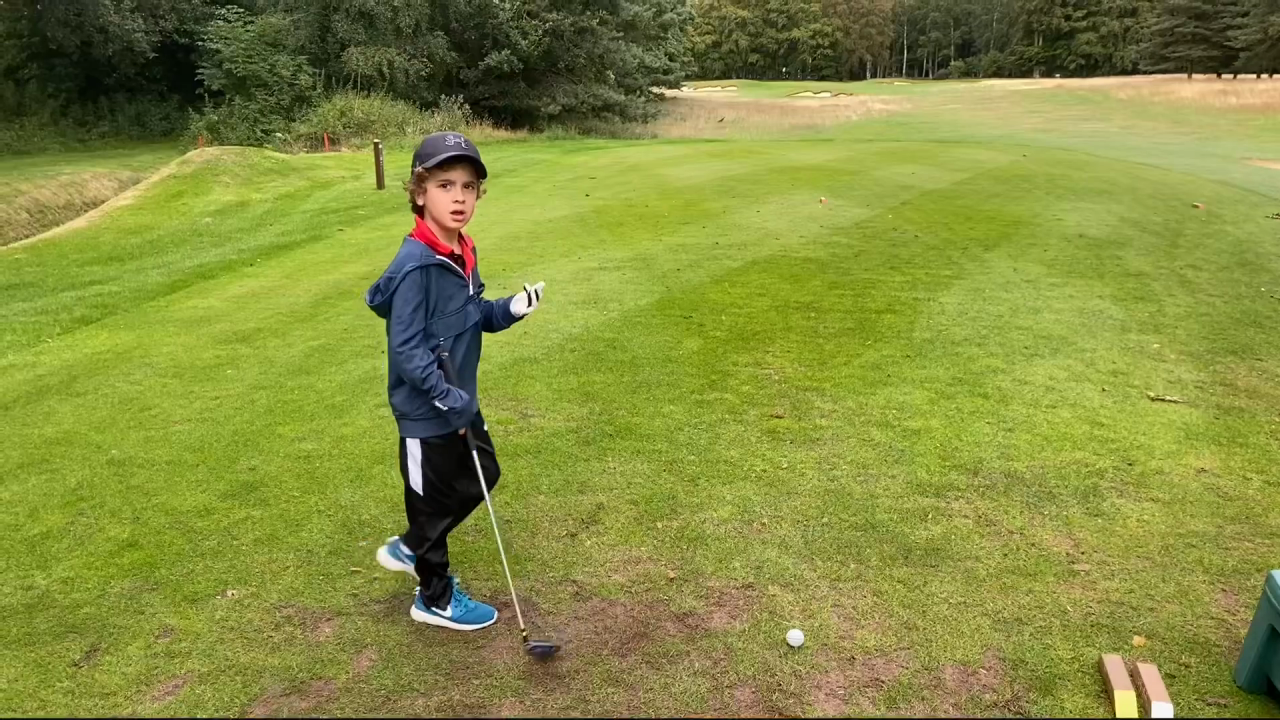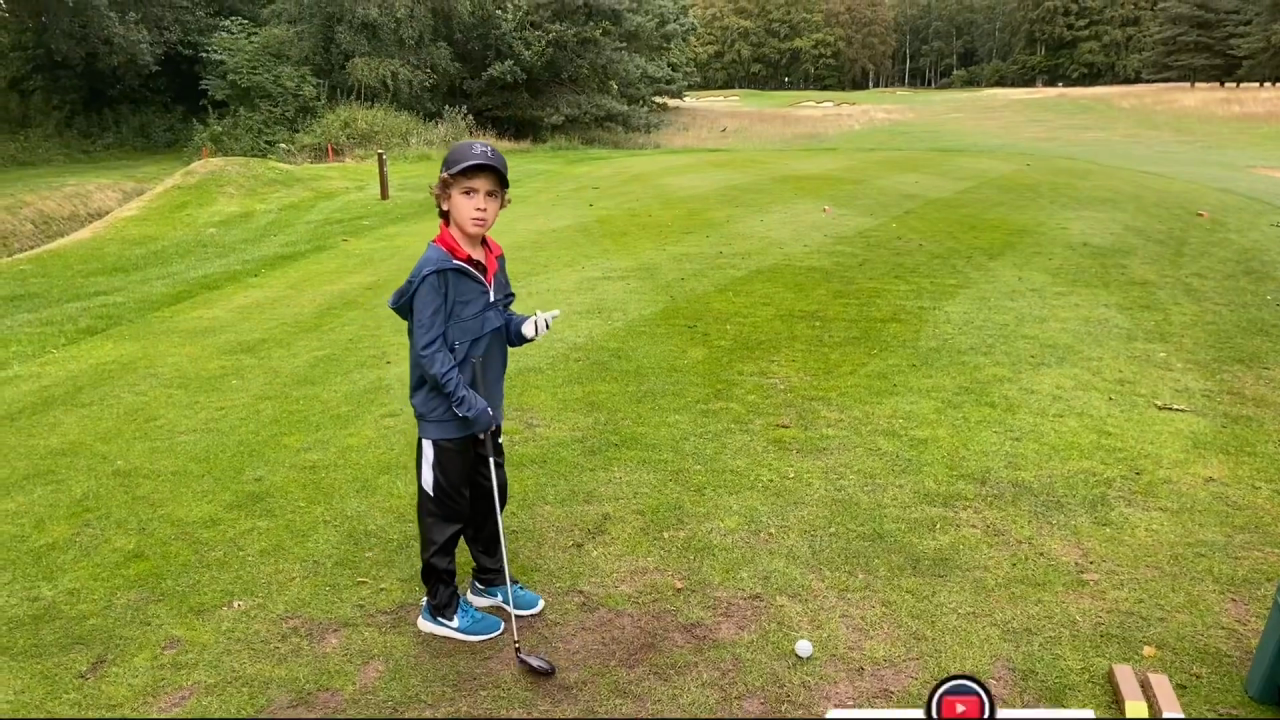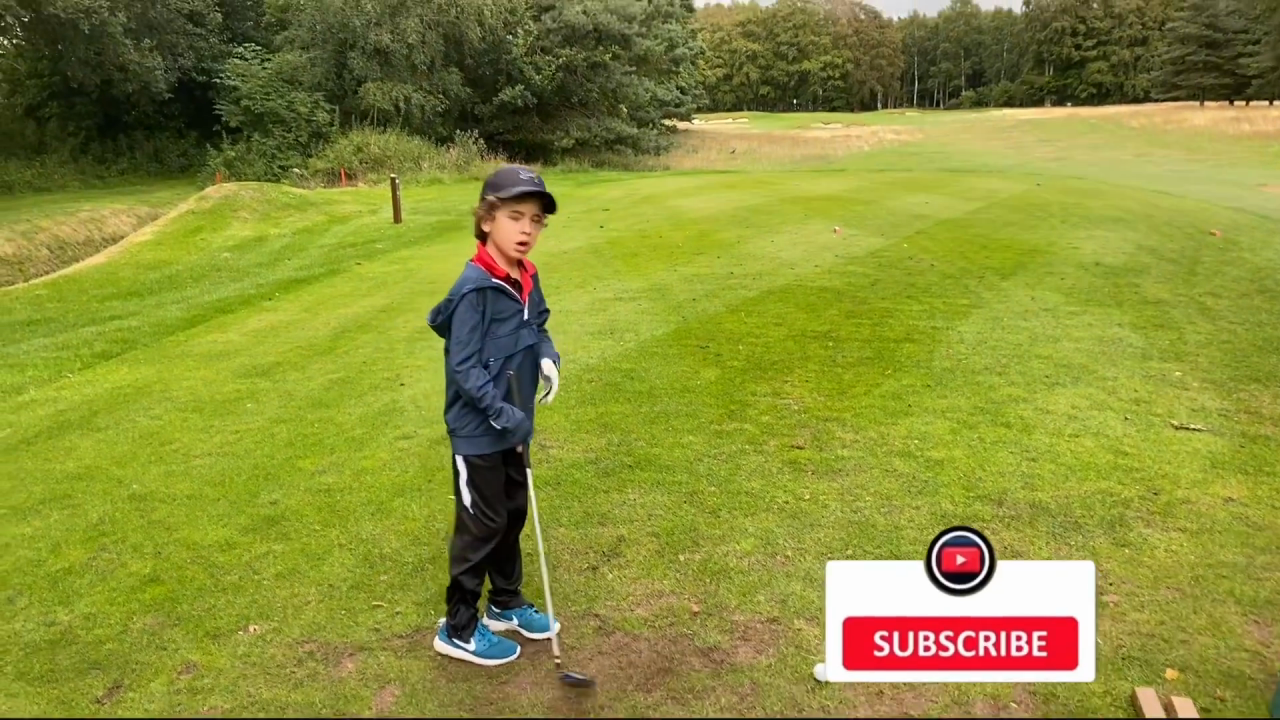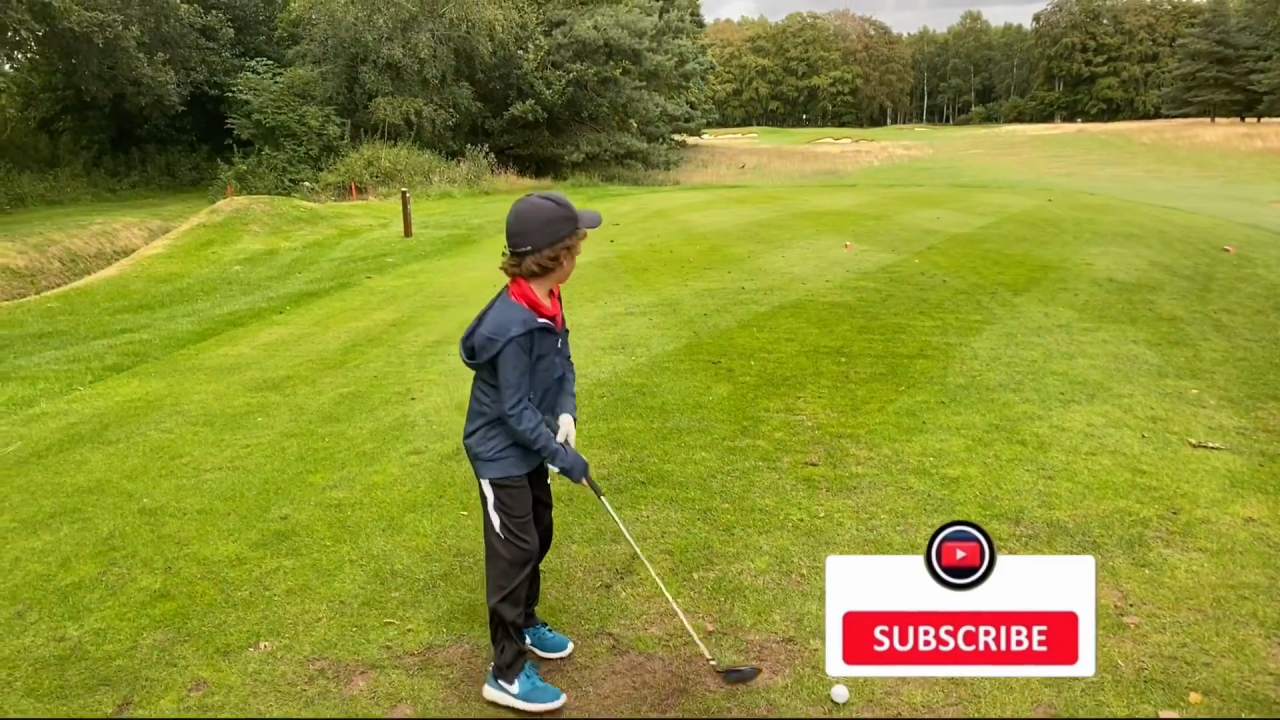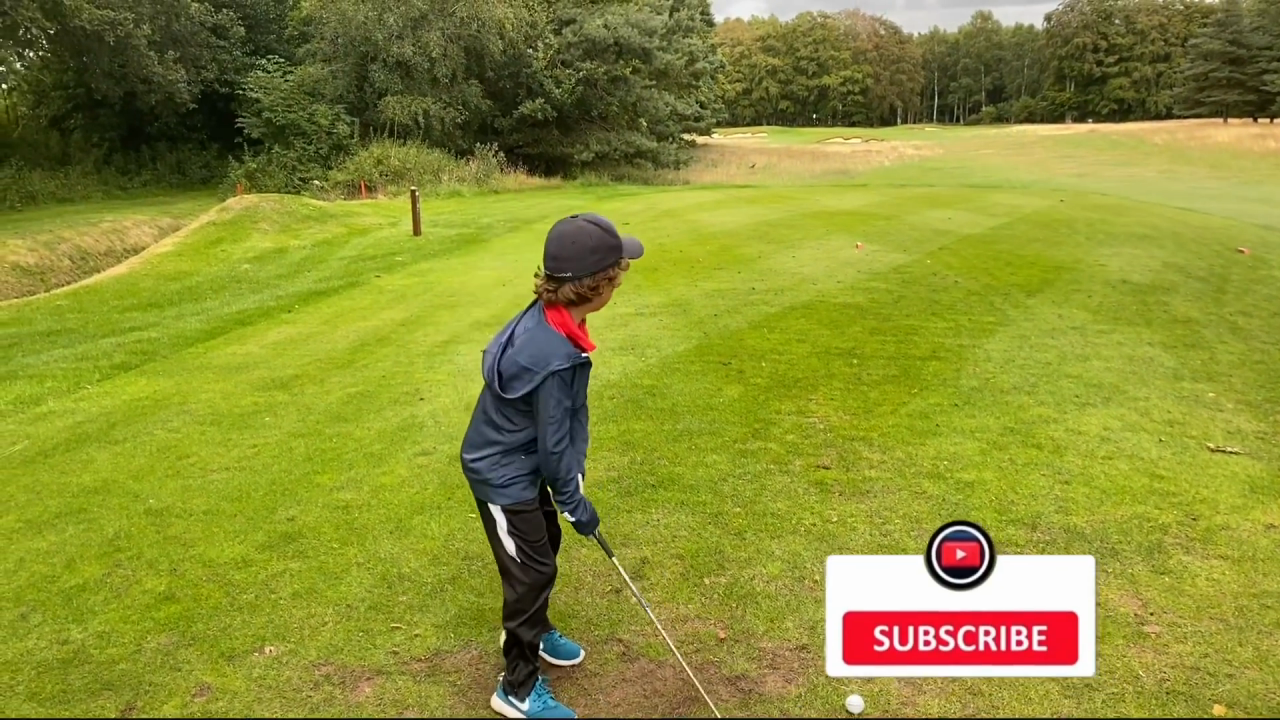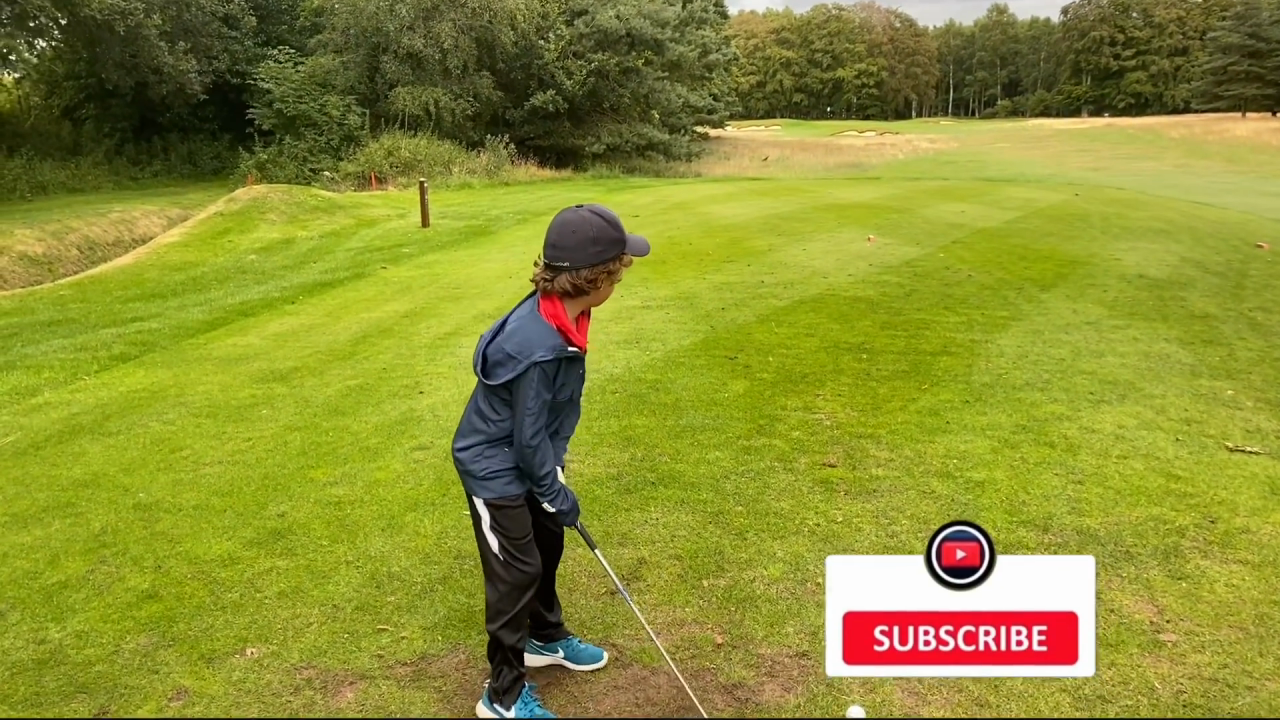
dt=0.4s
person 1, frame 1
left shoulder: (461, 252)
right shoulder: (415, 266)
right elbow: (405, 350)
left wrist: (510, 308)
right wrist: (450, 398)
left hip: (458, 402)
right hip: (427, 411)
left knee: (481, 478)
right knee: (435, 502)
left ankle: (410, 548)
right ankle: (435, 599)
person 1, frame 2
left shoulder: (492, 259)
right shoulder: (436, 271)
right elbow: (429, 351)
left wrist: (523, 327)
right wrist: (468, 404)
left hip: (485, 408)
right hip: (445, 416)
left knee: (490, 495)
right knee: (446, 510)
left ankle: (489, 583)
right ankle: (441, 608)
person 1, frame 3
left shoulder: (527, 278)
right shoulder: (474, 290)
right elbow: (464, 369)
left wrist: (548, 358)
right wrist: (504, 414)
left hip: (513, 425)
right hip: (478, 431)
left knee: (513, 516)
right knee: (482, 526)
left ankle: (505, 605)
right ankle: (459, 628)
person 1, frame 4
left shoulder: (548, 301)
right shoulder: (513, 326)
left elbow: (562, 361)
right elbow: (515, 409)
left wrist: (566, 411)
right wrist: (559, 455)
left hip: (531, 444)
right hip: (501, 451)
left knee: (538, 537)
right knee: (515, 551)
left ankle: (523, 623)
right ankle: (507, 673)
person 1, frame 5
left shoulder: (554, 317)
right shoulder: (552, 358)
left elbow: (572, 411)
right elbow: (552, 443)
left wrist: (577, 469)
right wrist: (574, 502)
left hip: (519, 464)
right hip: (501, 473)
left knee: (545, 545)
right knee: (532, 570)
left ankle: (532, 630)
person 1, frame 6
left shoulder: (564, 314)
right shoulder: (537, 348)
left elbow: (565, 404)
right elbow: (529, 434)
left wrist: (555, 468)
right wrist: (554, 491)
left hip: (520, 459)
right hip: (494, 467)
left knee: (547, 544)
right knee: (517, 571)
left ankle: (545, 638)
